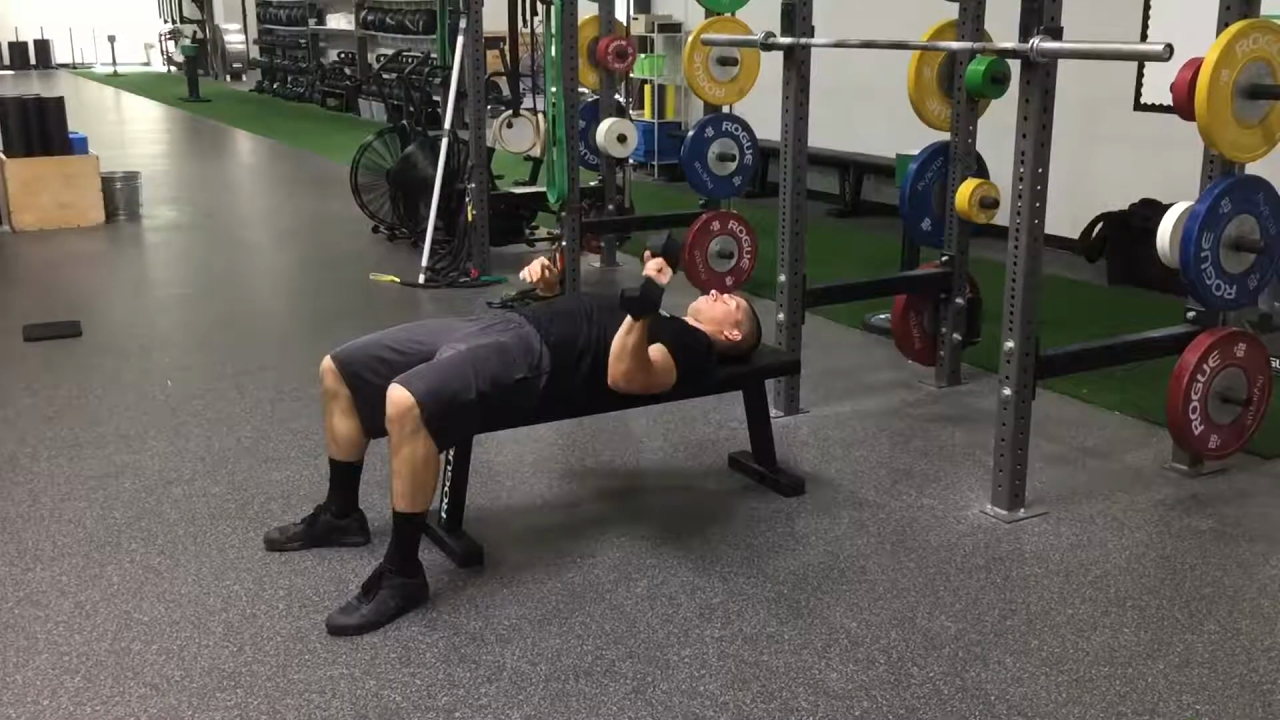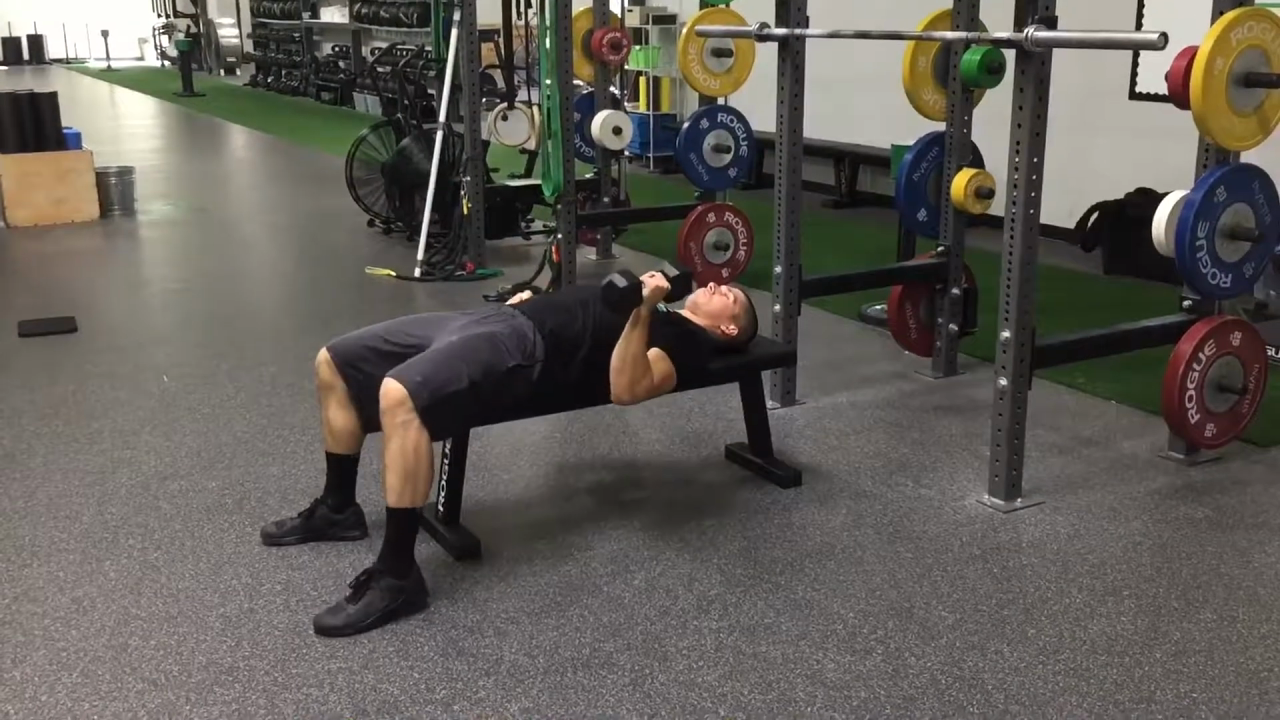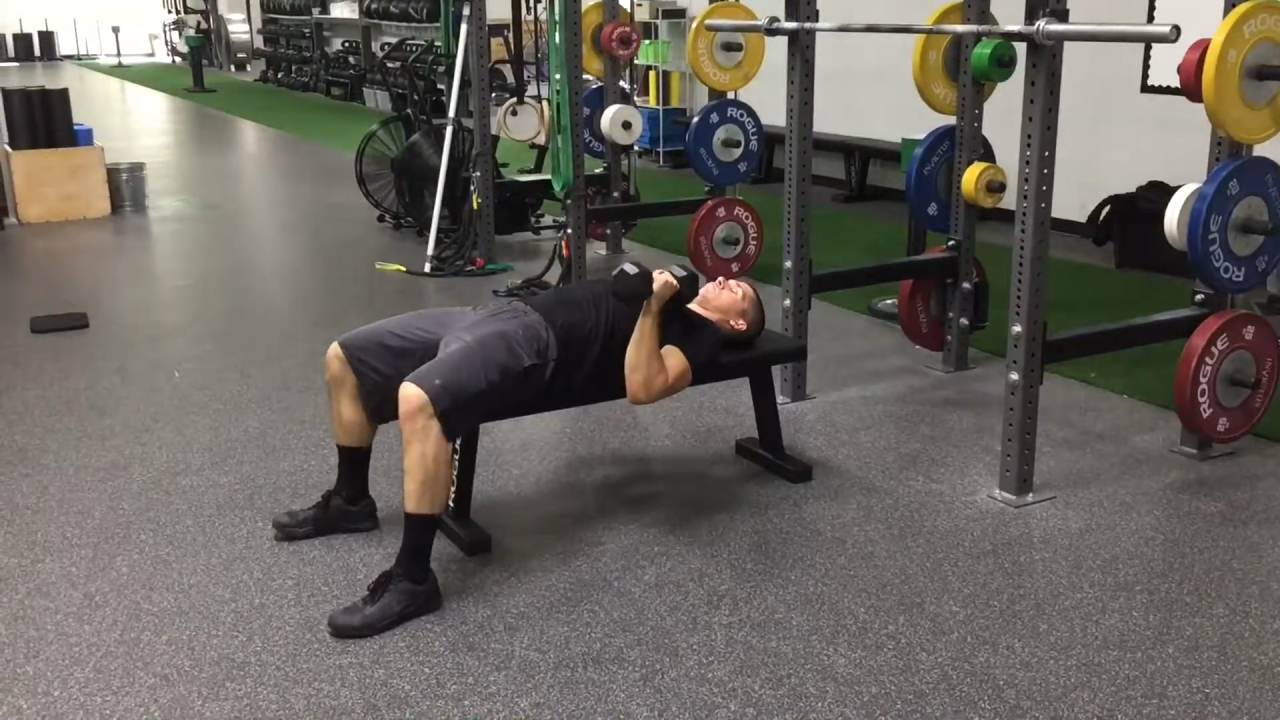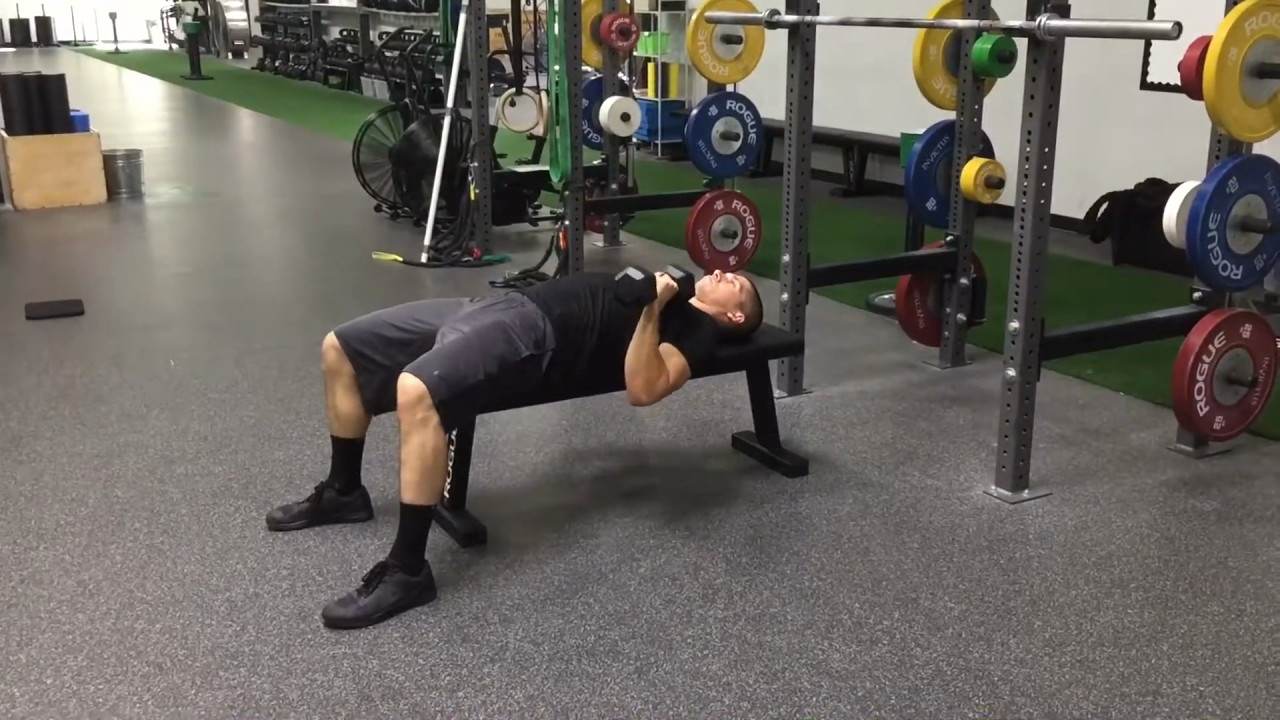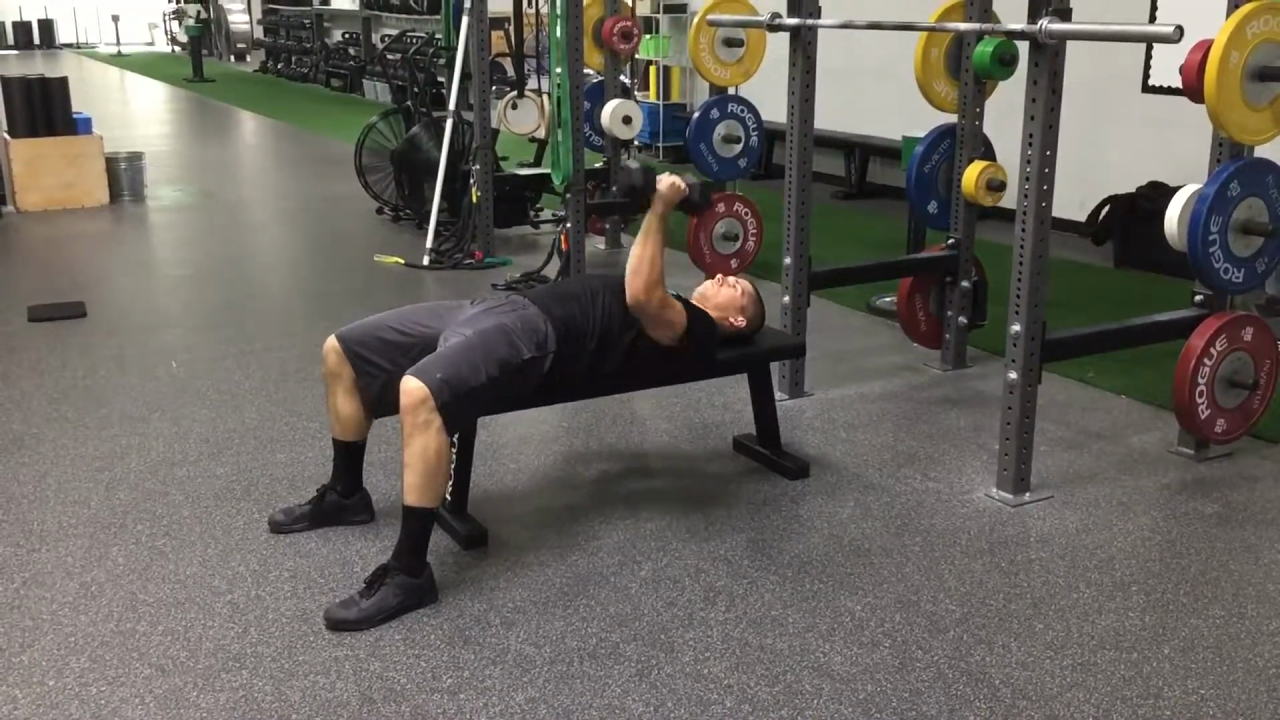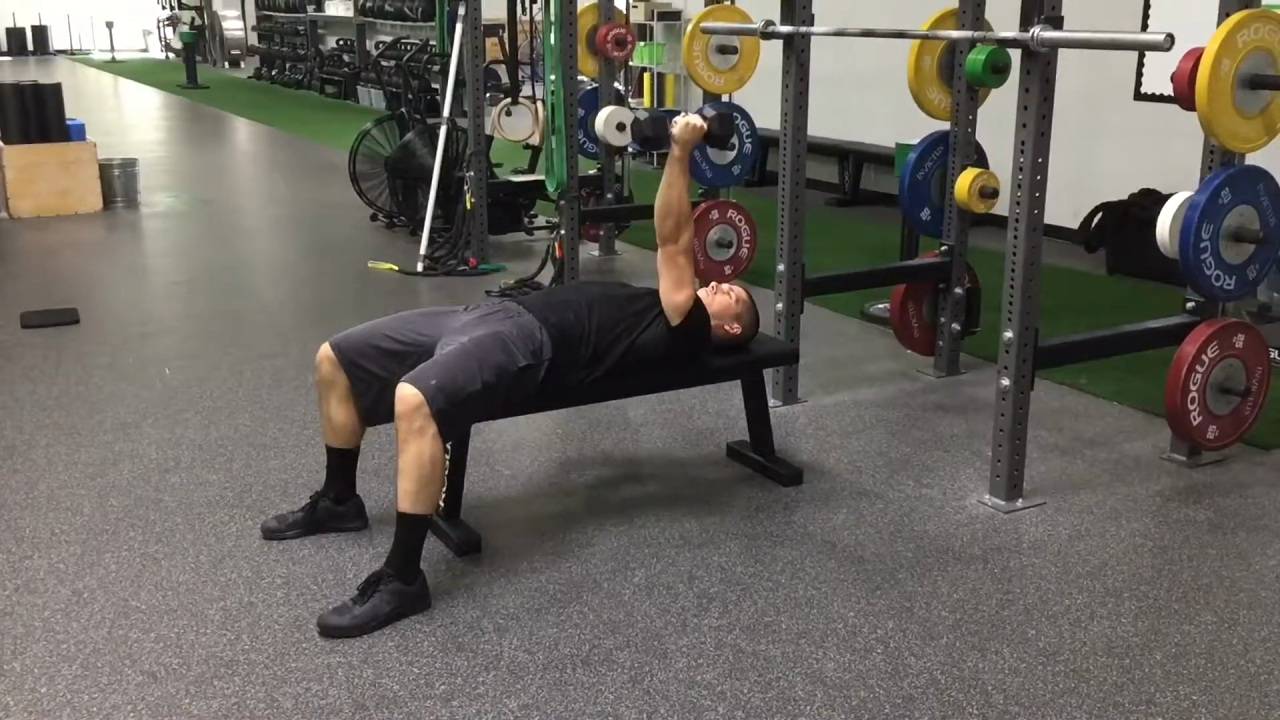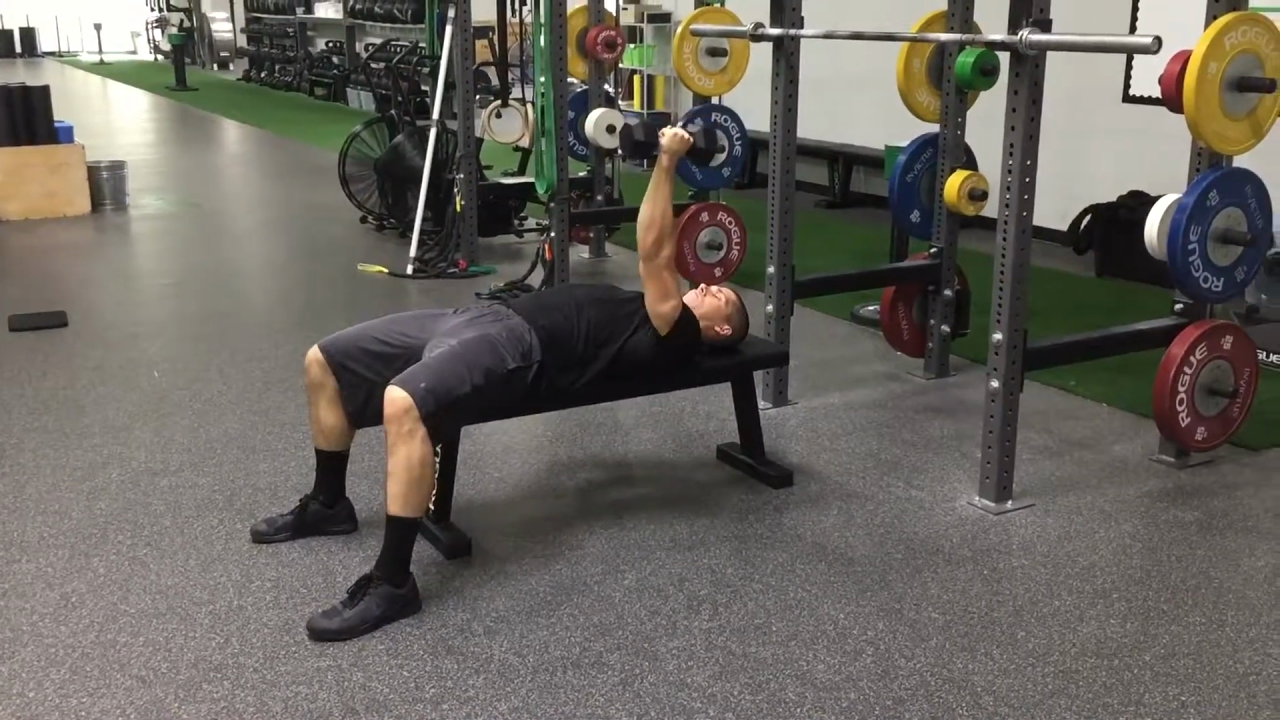
dt=0.7s
person 1, frame 1
left shoulder: (695, 347)
right shoulder: (655, 325)
left elbow: (621, 376)
left wrist: (646, 300)
right wrist: (549, 288)
left hip: (526, 357)
right hip: (501, 328)
left knee: (406, 405)
right knee: (337, 371)
left ankle: (402, 574)
right ankle: (340, 515)
person 1, frame 2
left shoulder: (688, 340)
right shoulder: (650, 315)
left elbow: (625, 388)
left wrist: (643, 308)
right wrist: (529, 300)
left hip: (522, 347)
right hip: (499, 320)
left knee: (399, 396)
right knee: (334, 363)
left ankle: (396, 574)
right ankle: (338, 508)
person 1, frame 3
left shoulder: (699, 334)
right shoulder: (665, 304)
left elbow: (642, 387)
left wrist: (653, 305)
left hip: (534, 345)
left knee: (418, 402)
right knee: (344, 360)
left ankle: (412, 579)
right ankle: (350, 501)
person 1, frame 4
left shoulder: (696, 327)
right shoulder: (664, 300)
left elbow: (642, 389)
left wrist: (653, 307)
left hip: (531, 334)
left knee: (416, 392)
right knee: (341, 349)
left ankle: (407, 570)
right ankle: (343, 491)
person 1, frame 5
left shoulder: (694, 332)
right shoulder: (671, 308)
left elbow: (640, 296)
left wrist: (660, 208)
left hip: (533, 337)
left knee: (419, 395)
right knee: (340, 352)
left ankle: (409, 573)
right ankle: (345, 495)
person 1, frame 6
left shoulder: (685, 332)
right shoulder: (653, 308)
left elbow: (673, 242)
left wrist: (680, 152)
left hip: (529, 344)
left knee: (415, 401)
right knee: (334, 360)
left ankle: (403, 580)
right ankle: (338, 500)
person 1, frame 7
left shoulder: (676, 338)
right shoulder: (641, 310)
left elbow: (654, 256)
left wrist: (666, 162)
left hip: (518, 345)
left knee: (403, 404)
right knee: (323, 363)
left ankle: (392, 583)
right ankle: (328, 504)
